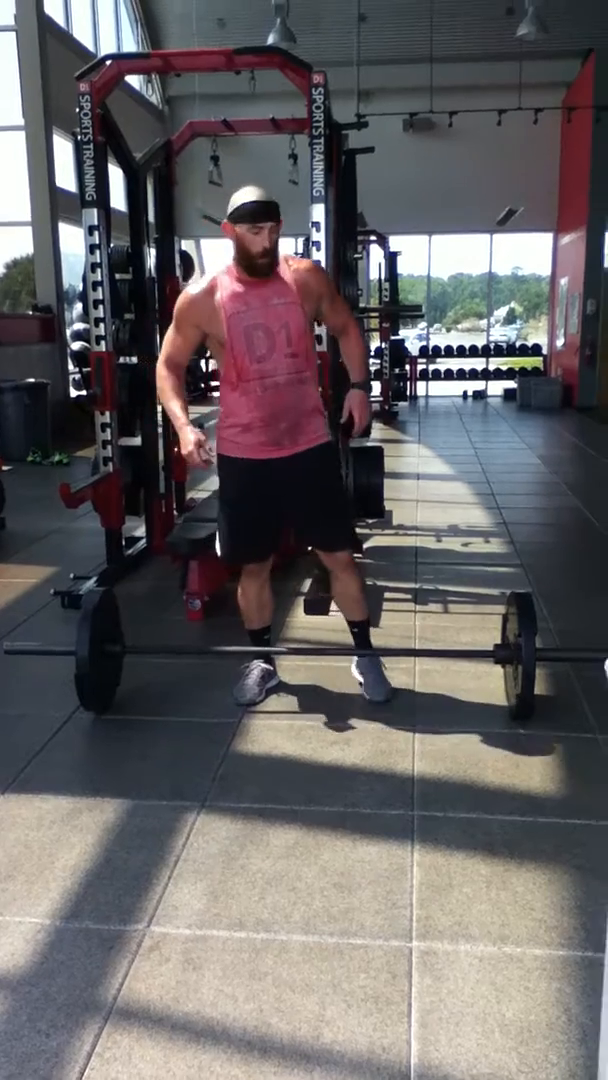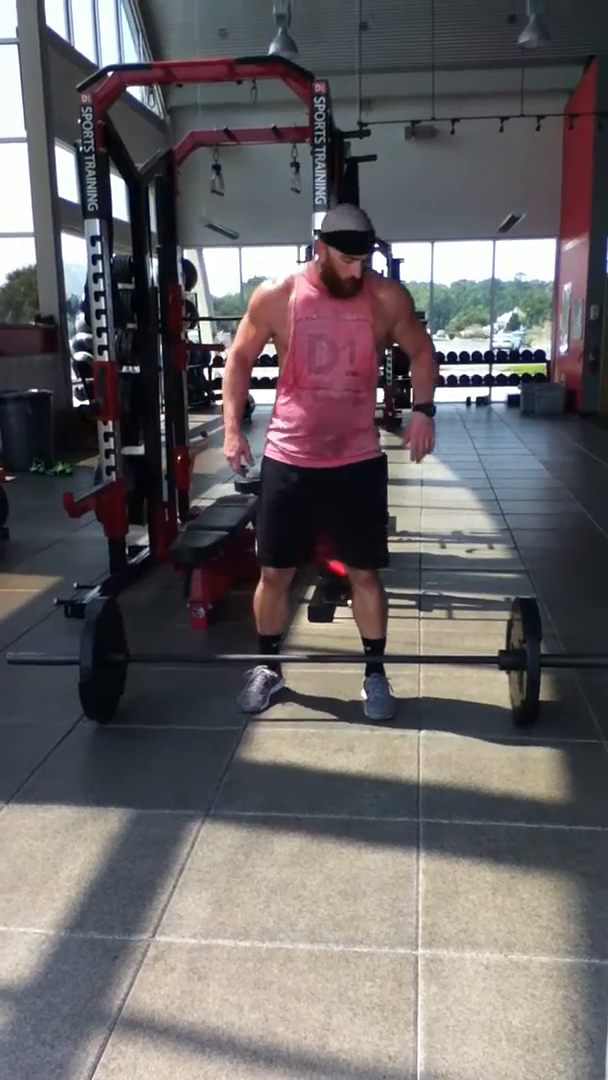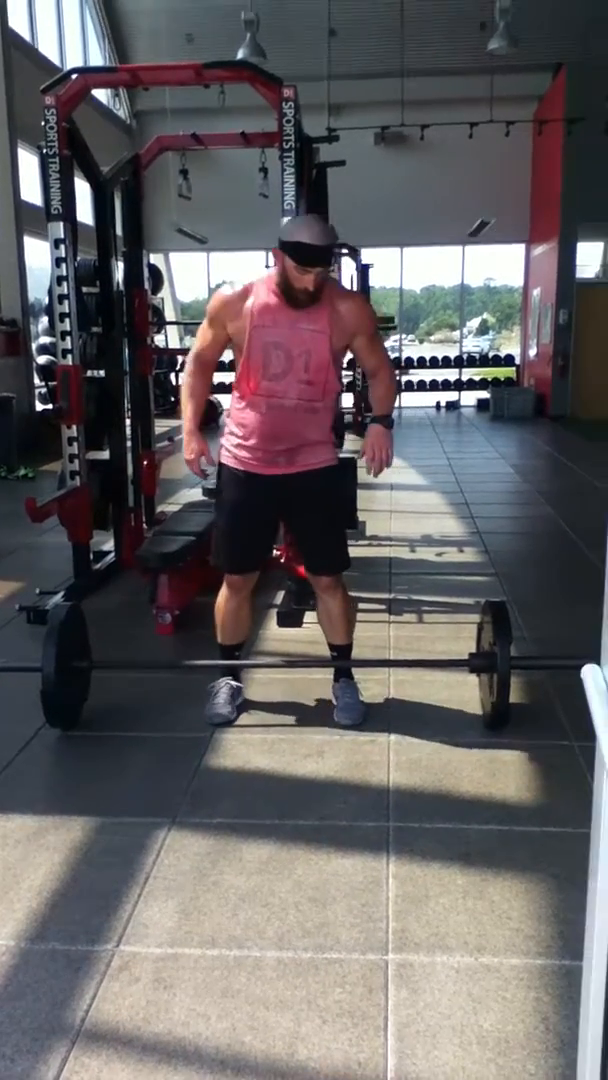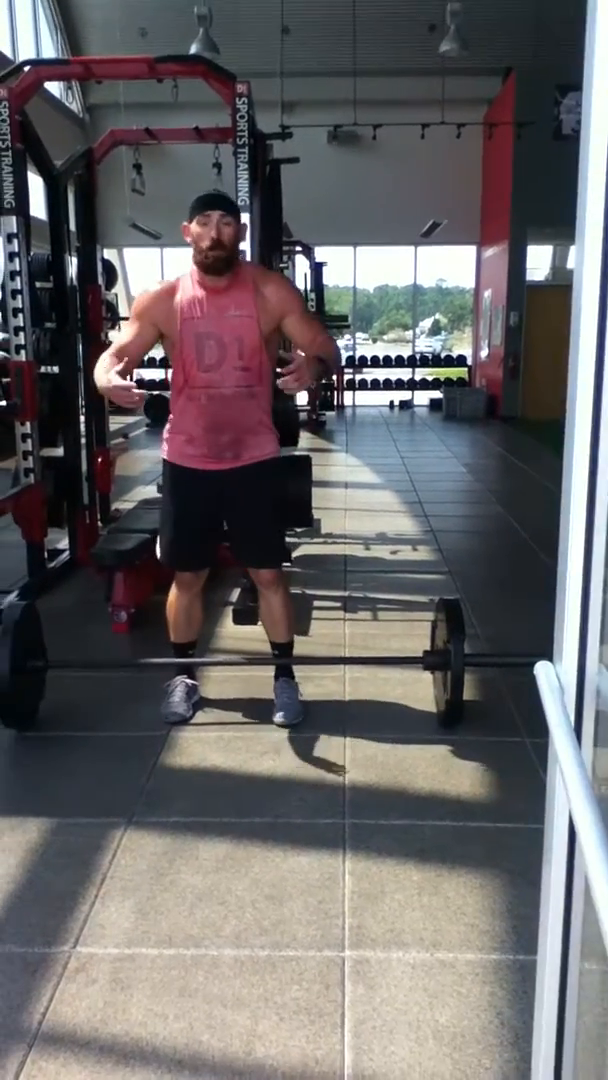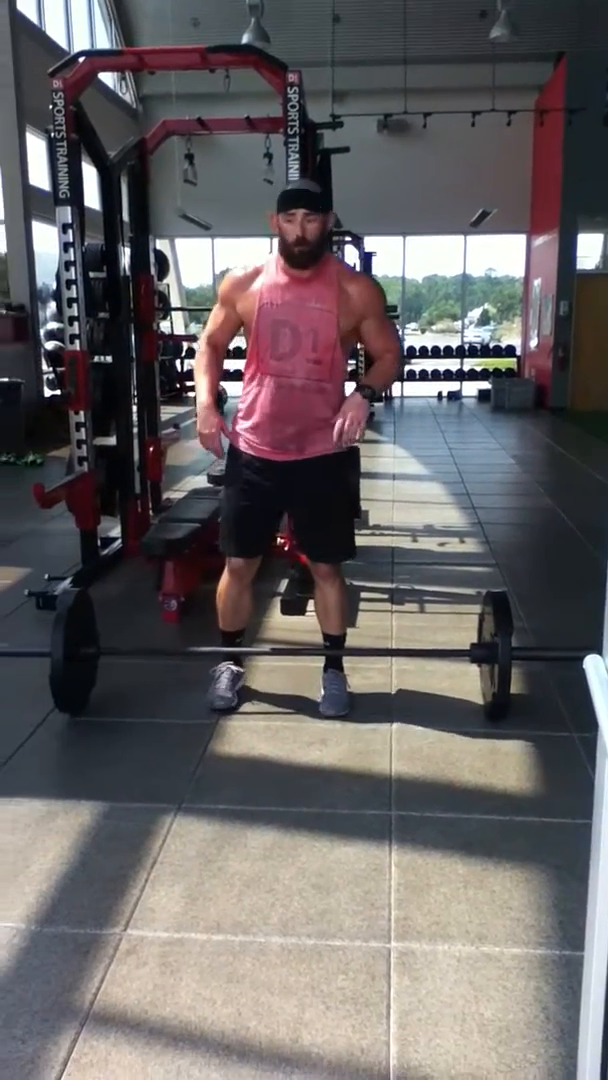
dt=0.5s
person 1, frame 1
left shoulder: (308, 277)
right shoulder: (200, 300)
left elbow: (346, 329)
right elbow: (169, 365)
left wrist: (358, 385)
right wrist: (184, 425)
left hip: (310, 446)
right hip: (243, 454)
left knee: (339, 556)
right knee: (253, 565)
left ankle: (364, 653)
right ankle: (262, 660)
person 1, frame 2
left shoulder: (387, 298)
right shoulder: (274, 297)
left elbow: (421, 351)
right elbow: (239, 359)
left wrist: (422, 409)
right wrist: (232, 427)
left hip: (357, 460)
right hip: (288, 457)
left knee: (364, 572)
right knee: (274, 570)
left ankle: (374, 672)
right ankle: (268, 666)
person 1, frame 3
left shoulder: (349, 309)
right shoulder: (232, 303)
left elbow: (380, 370)
right elbow: (199, 362)
left wrist: (380, 422)
right wrist: (192, 430)
left hip: (313, 465)
right hip: (244, 465)
left knee: (328, 578)
right knee: (237, 577)
left ankle: (344, 677)
right ankle: (230, 674)
person 1, frame 4
left shoulder: (273, 292)
right shoulder: (161, 300)
left elbow: (324, 347)
right elbow: (118, 353)
left wrist: (314, 366)
right wrist: (107, 376)
left hip: (255, 458)
right hip: (188, 461)
left knee: (268, 574)
right knee: (187, 577)
left ankle: (284, 675)
right ankle: (184, 675)
person 1, frame 5
left shoulder: (356, 291)
right shoulder: (242, 286)
left elbow: (388, 354)
right elbow: (211, 345)
left wrist: (362, 395)
right wrist: (206, 403)
left hip: (321, 454)
right hip: (252, 451)
left knee: (325, 567)
right knee: (238, 564)
left ankle: (333, 668)
right ankle: (229, 662)
